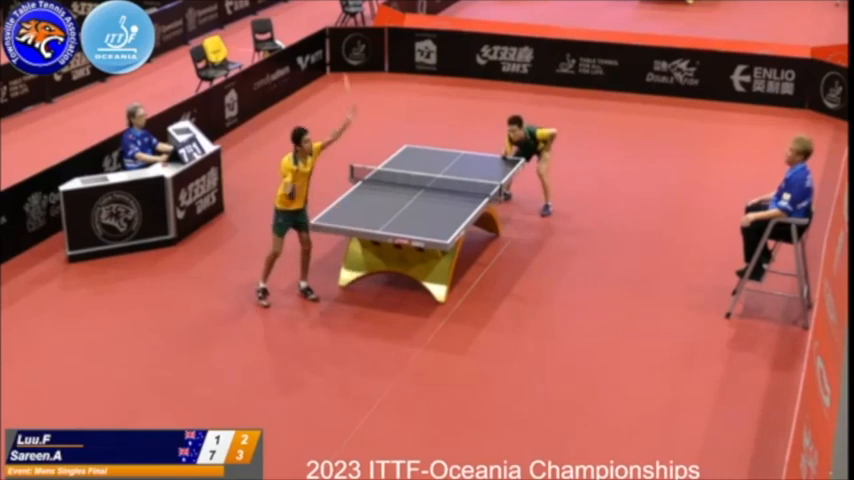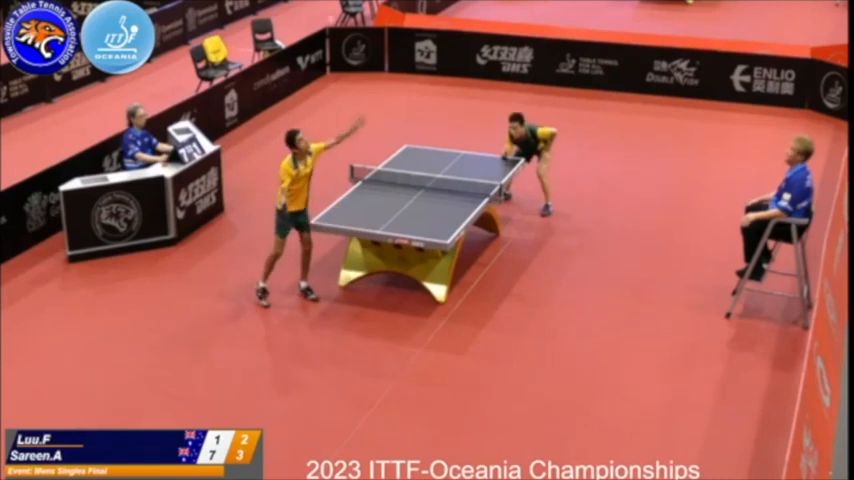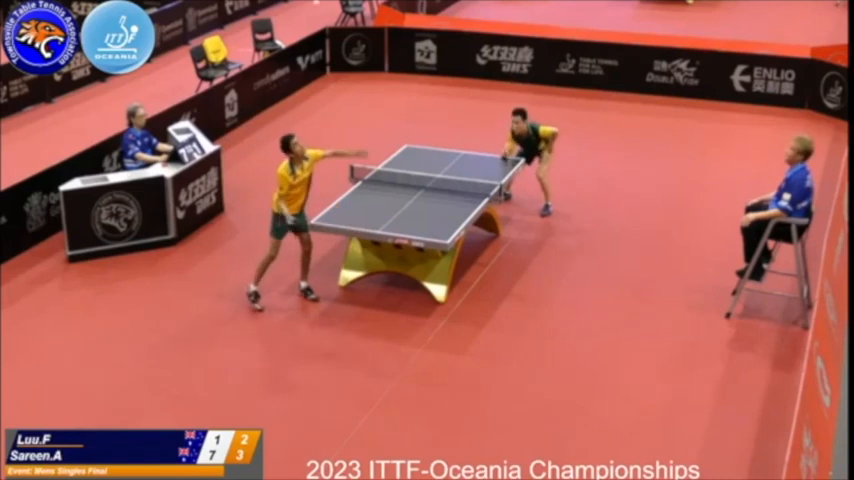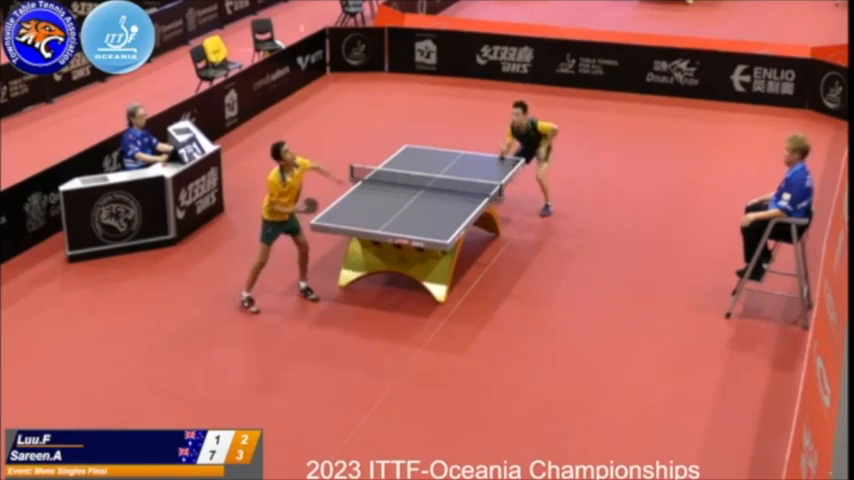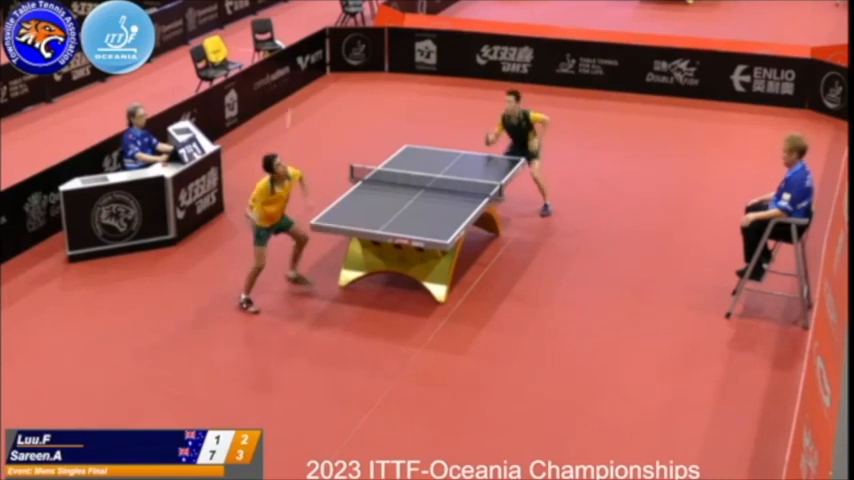
dt=0.2s
person 1, frame 1
left shoulder: (312, 151)
right shoulder: (287, 163)
left elbow: (332, 138)
right elbow: (286, 188)
left wrist: (347, 122)
right wrist: (289, 191)
left hip: (300, 208)
right hip: (284, 209)
left knee: (306, 246)
right knee: (276, 250)
left ankle: (303, 284)
right ankle: (262, 287)
person 1, frame 2
left shoulder: (312, 152)
right shoulder: (287, 166)
left elbow: (335, 141)
right elbow: (283, 191)
left wrist: (354, 128)
right wrist: (282, 202)
left hip: (302, 208)
right hip: (286, 210)
left knee: (307, 246)
right knee: (277, 251)
left ankle: (303, 284)
right ankle: (262, 287)
person 1, frame 3
left shoulder: (309, 156)
right shoulder: (284, 172)
left elbow: (331, 153)
right elbow: (280, 199)
left wrist: (353, 153)
right wrist: (287, 214)
left hip: (298, 211)
right hip: (283, 214)
left knee: (307, 246)
right knee: (272, 254)
left ankle: (303, 285)
right ankle: (253, 289)
person 1, frame 4
left shoulder: (300, 164)
right shoulder: (274, 179)
left elbow: (315, 167)
right elbow: (273, 206)
left wrist: (332, 177)
right wrist: (295, 209)
left hip: (289, 214)
right hip: (272, 219)
left knee: (304, 247)
right knee: (262, 260)
left ankle: (303, 285)
right ankle: (246, 295)
person 1, frame 5
left shoulder: (291, 173)
right shoulder: (263, 186)
left elbow: (300, 178)
right elbow: (250, 208)
left wrist: (307, 199)
right wrist: (252, 217)
left hip: (279, 217)
right hip: (262, 223)
left knee: (303, 238)
right knee: (259, 264)
left ankle: (293, 273)
right ankle: (244, 298)
person 2, frame 1
left shoulder: (799, 178)
right shoulder: (797, 170)
left elbow: (784, 211)
right elbow: (781, 193)
left wrist: (755, 216)
right wrist: (760, 199)
right hip: (789, 213)
left knee: (750, 226)
right knee: (751, 209)
left ankle: (757, 267)
right ankle: (764, 257)
person 2, frame 2
left shoulder: (799, 178)
right shoulder: (797, 170)
left elbow: (784, 211)
right elbow: (781, 193)
left wrist: (755, 216)
right wrist: (760, 199)
right hip: (789, 213)
left knee: (750, 226)
right knee: (751, 208)
left ankle: (757, 267)
right ankle: (764, 257)
person 2, frame 3
left shoulder: (798, 178)
right shoulder: (797, 170)
left elbow: (784, 211)
right elbow: (781, 194)
left wrist: (755, 216)
right wrist: (760, 199)
right hip: (788, 213)
left knee: (750, 226)
right knee: (751, 209)
left ankle: (756, 267)
right ankle: (764, 257)
person 2, frame 4
left shoulder: (798, 178)
right shoulder: (797, 170)
left elbow: (784, 211)
right elbow: (781, 194)
left wrist: (755, 216)
right wrist: (760, 199)
right hip: (790, 213)
left knee: (749, 226)
right knee: (751, 209)
left ankle: (757, 268)
right ankle: (764, 257)
person 2, frame 5
left shoulder: (798, 178)
right shoulder: (797, 170)
left elbow: (784, 211)
right elbow: (781, 194)
left wrist: (755, 216)
right wrist: (760, 199)
right hip: (790, 213)
left knee: (750, 226)
right knee: (751, 209)
left ankle: (756, 268)
right ankle: (764, 257)
person 3, frame 1
left shoulder: (534, 133)
right shoulder: (511, 137)
left elbow: (554, 132)
right elbow: (508, 153)
left wrist: (547, 149)
right wrist: (506, 154)
left hip: (541, 147)
right hip: (524, 148)
left knee: (541, 172)
left ankle: (548, 204)
right ankle: (506, 192)
person 3, frame 2
left shoulder: (535, 132)
right shoulder: (511, 135)
left elbow: (554, 132)
right elbow: (508, 151)
left wrist: (547, 149)
right wrist: (506, 153)
left hip: (541, 148)
right hip: (525, 148)
left knee: (541, 173)
left ankle: (548, 204)
right ankle: (506, 192)
person 3, frame 3
left shoulder: (537, 130)
right shoulder: (513, 132)
left elbow: (555, 132)
right elbow: (509, 150)
left wrist: (548, 150)
right wrist: (506, 153)
left hip: (542, 149)
right hip: (527, 149)
left knee: (540, 175)
left ankle: (548, 204)
right ankle: (506, 192)
person 3, frame 4
left shoulder: (536, 125)
right shoulder: (513, 127)
left elbow: (555, 129)
right elbow: (507, 146)
left wrist: (545, 146)
right wrist: (504, 151)
left hip: (541, 148)
right hip: (527, 148)
left knee: (540, 176)
left ankle: (548, 204)
person 3, frame 5
left shoulder: (528, 115)
right shoulder: (504, 118)
left elbow: (546, 120)
right elbow: (496, 135)
left wrist: (537, 138)
right wrist: (490, 139)
left hip: (531, 146)
right hip: (516, 146)
left knee: (535, 175)
left ankle: (546, 203)
